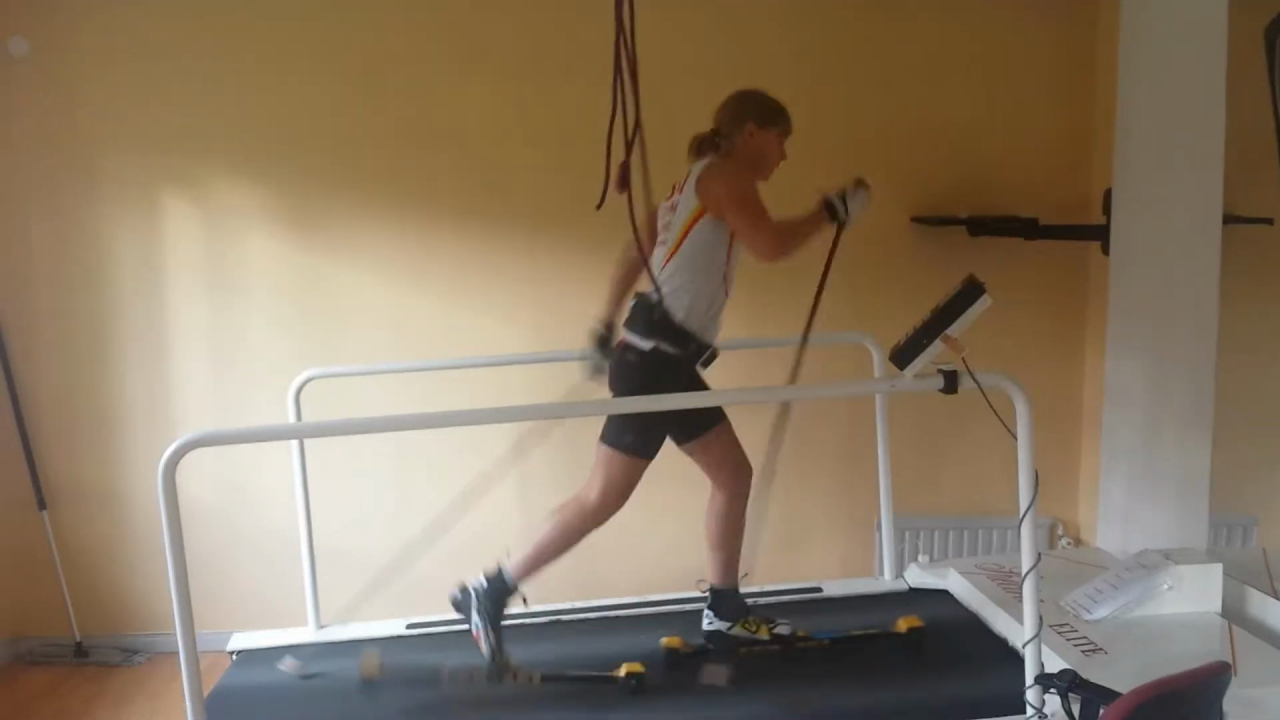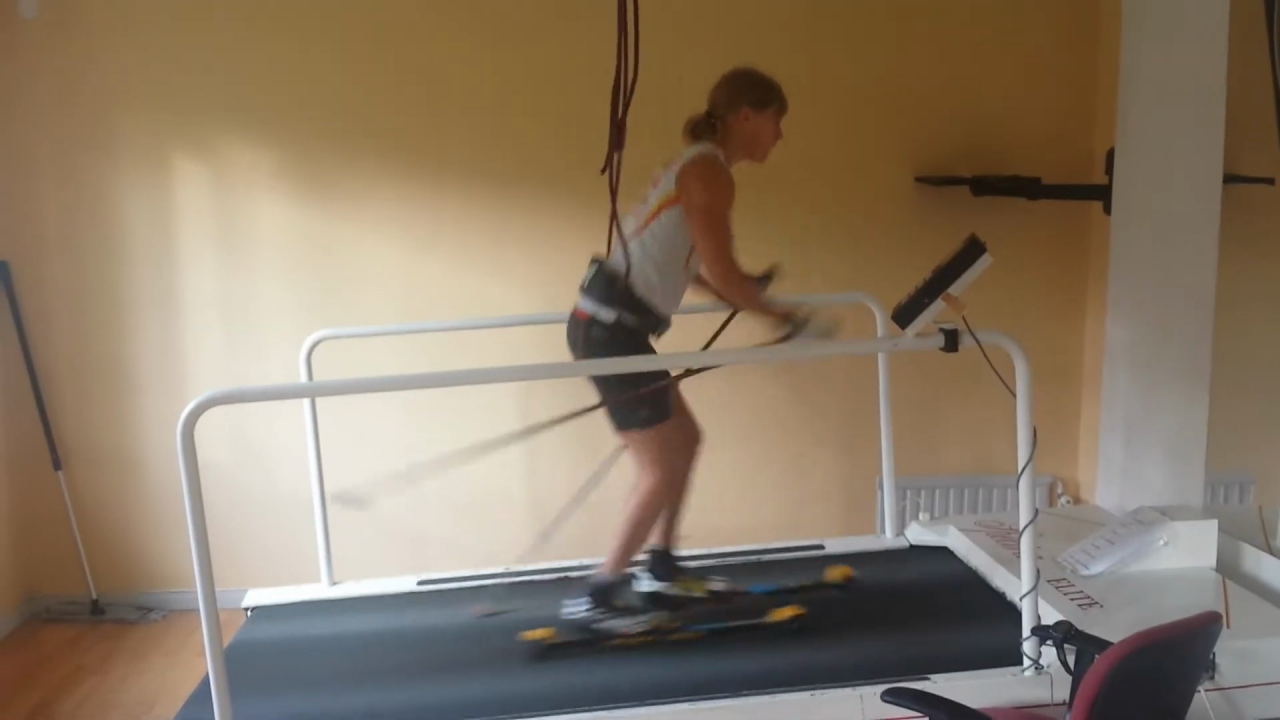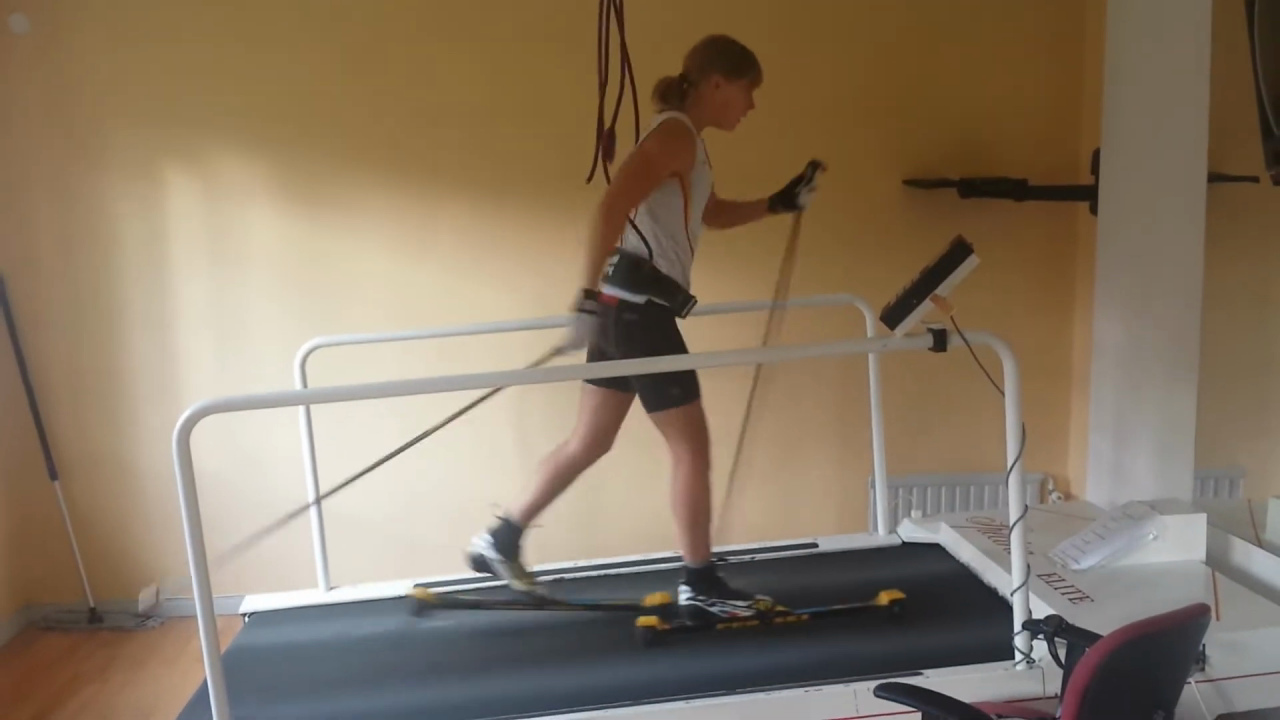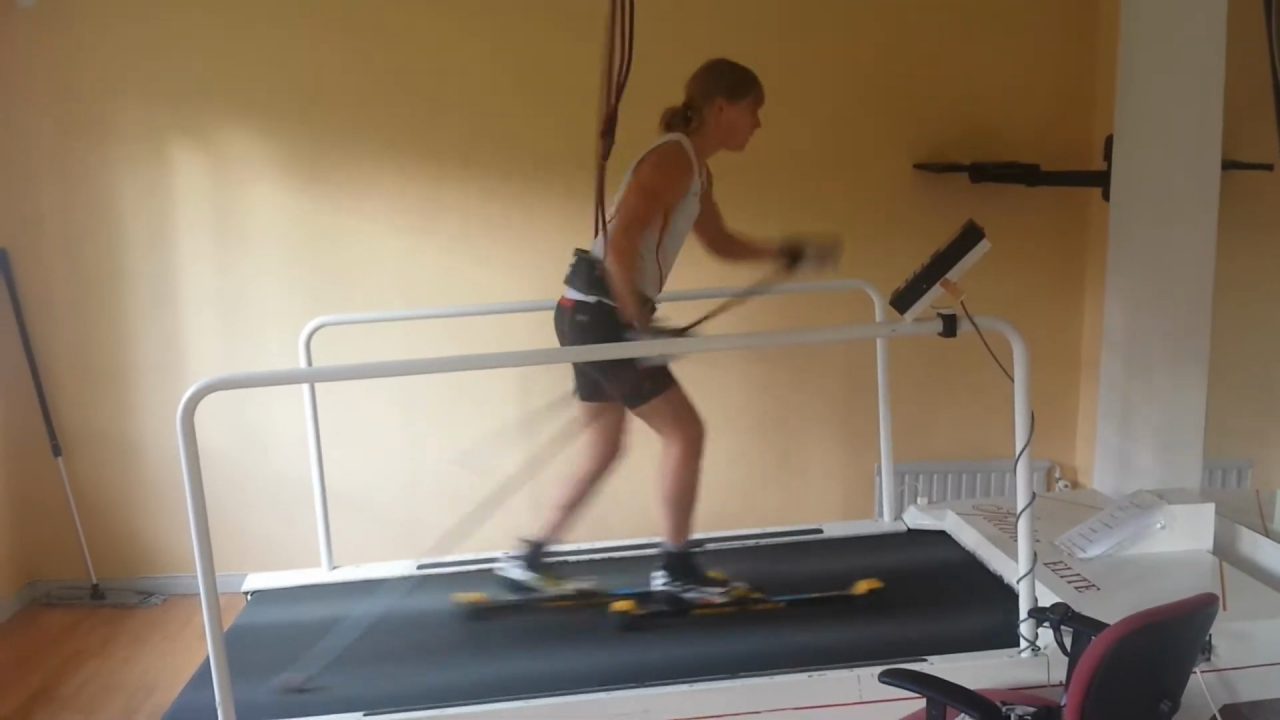
dt=1s
person 1, frame 1
left shoulder: (696, 186)
right shoulder: (725, 176)
left elbow: (637, 254)
right elbow: (772, 243)
left wrist: (605, 329)
right wrist: (832, 209)
left hip: (666, 359)
right hip: (653, 362)
left knee: (733, 474)
right knee: (602, 499)
left ankle: (723, 609)
right ankle: (489, 594)
person 1, frame 2
left shoulder: (695, 165)
right shoulder: (710, 175)
right elbow: (718, 269)
left wrist: (743, 290)
right wrist: (785, 318)
left hip: (611, 322)
right hip: (608, 329)
left knee: (683, 439)
right knee: (660, 468)
left ankle: (658, 566)
right ankle: (598, 595)
person 1, frame 3
left shoulder: (680, 138)
right shoulder: (675, 136)
left elbow: (708, 214)
right elbow: (609, 211)
left wrist: (781, 201)
right wrist: (593, 304)
left hip: (626, 310)
right hip: (634, 311)
left knee: (589, 441)
right knee: (691, 447)
left ankle: (502, 539)
right ankle: (700, 584)
person 1, frame 4
left shoulder: (694, 165)
right shoulder: (671, 159)
left elbow: (720, 244)
right elbow: (621, 239)
left wrist: (789, 254)
right wrist: (638, 325)
left hip: (600, 313)
right hip: (596, 313)
left knee: (604, 446)
right knee: (684, 433)
left ankle: (531, 556)
right ankle: (676, 569)
